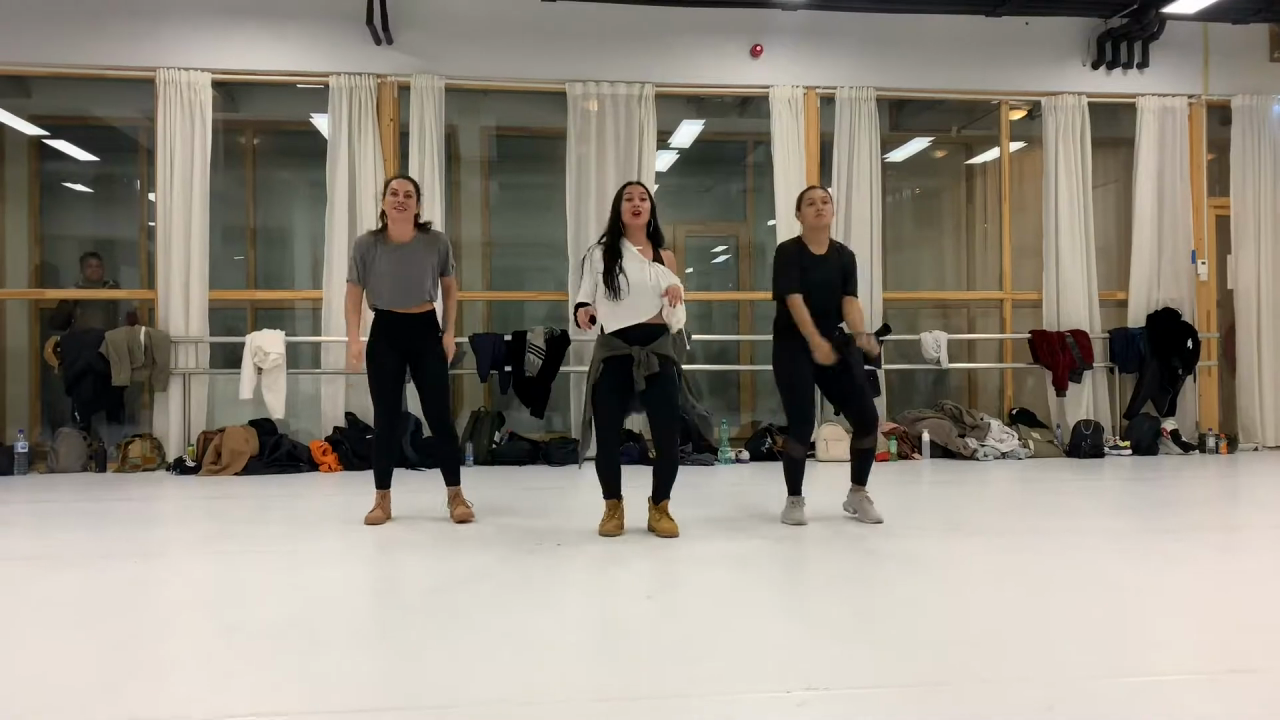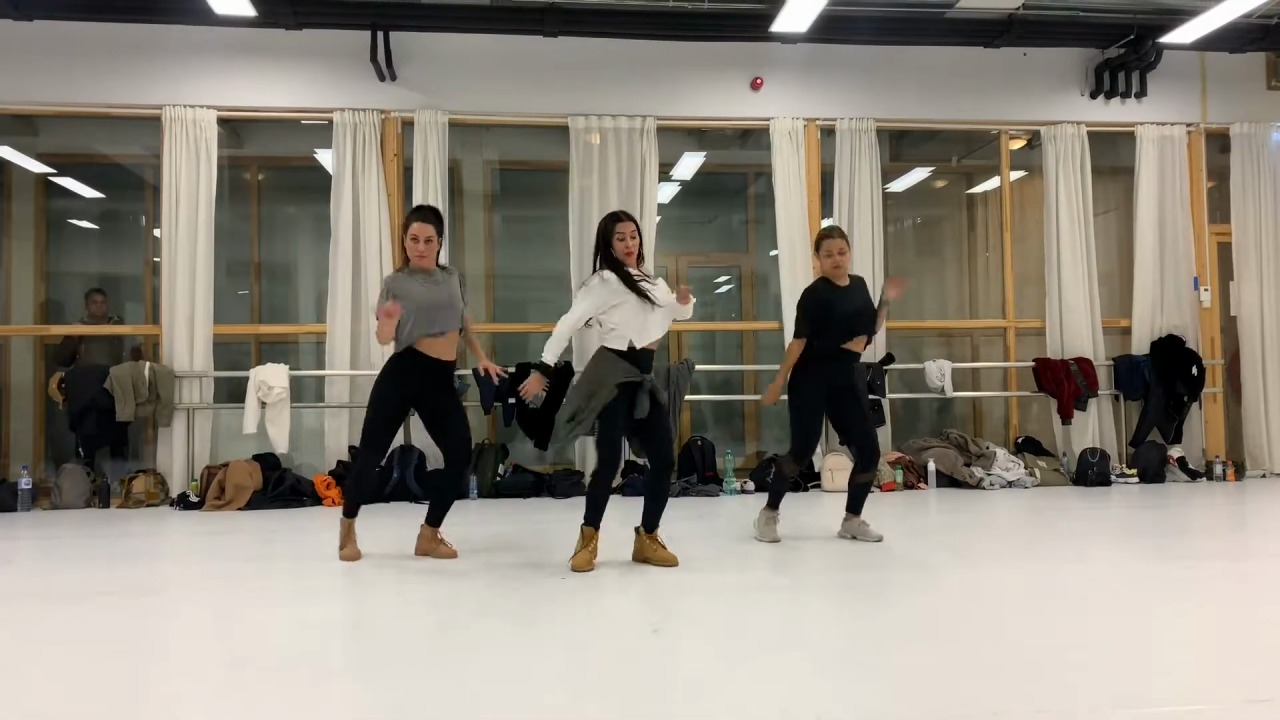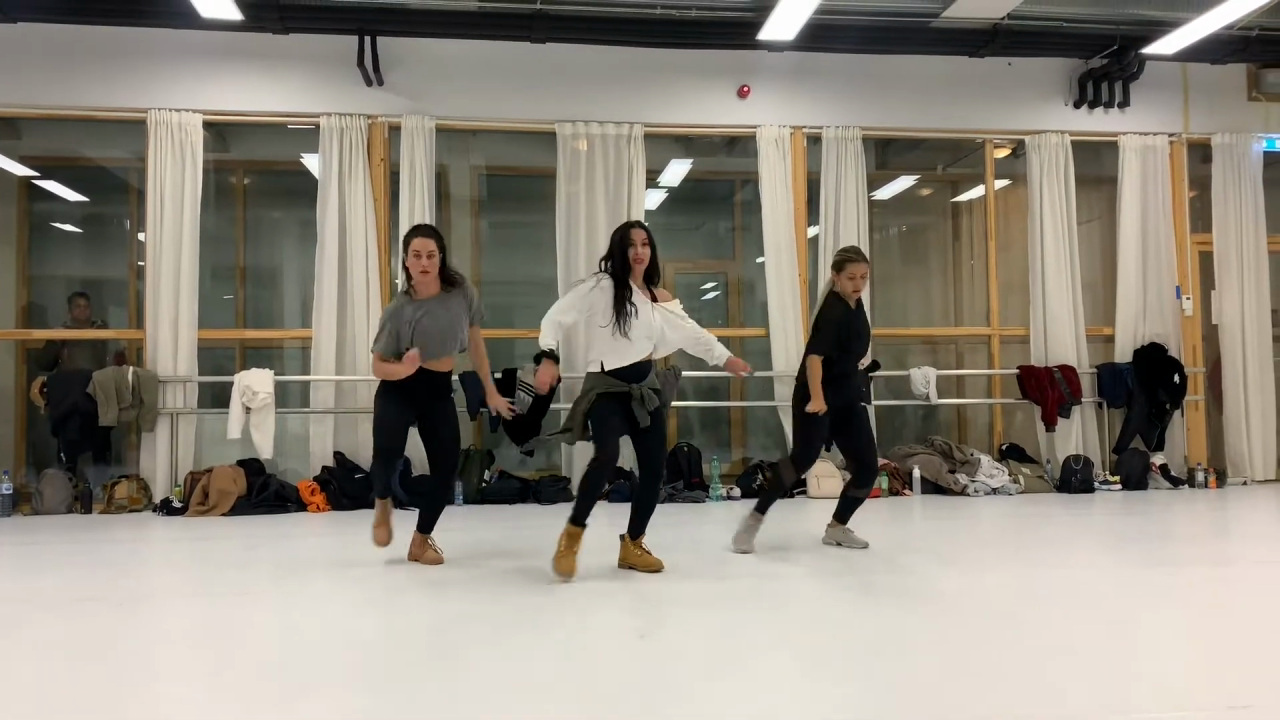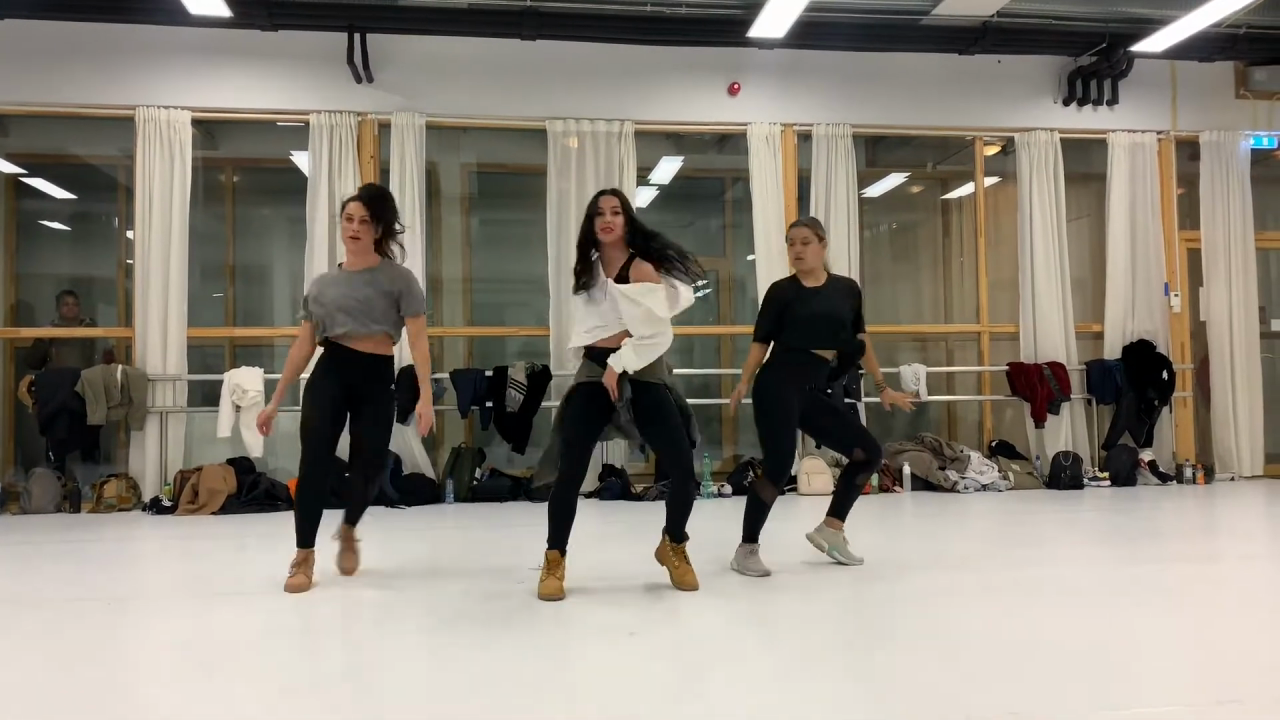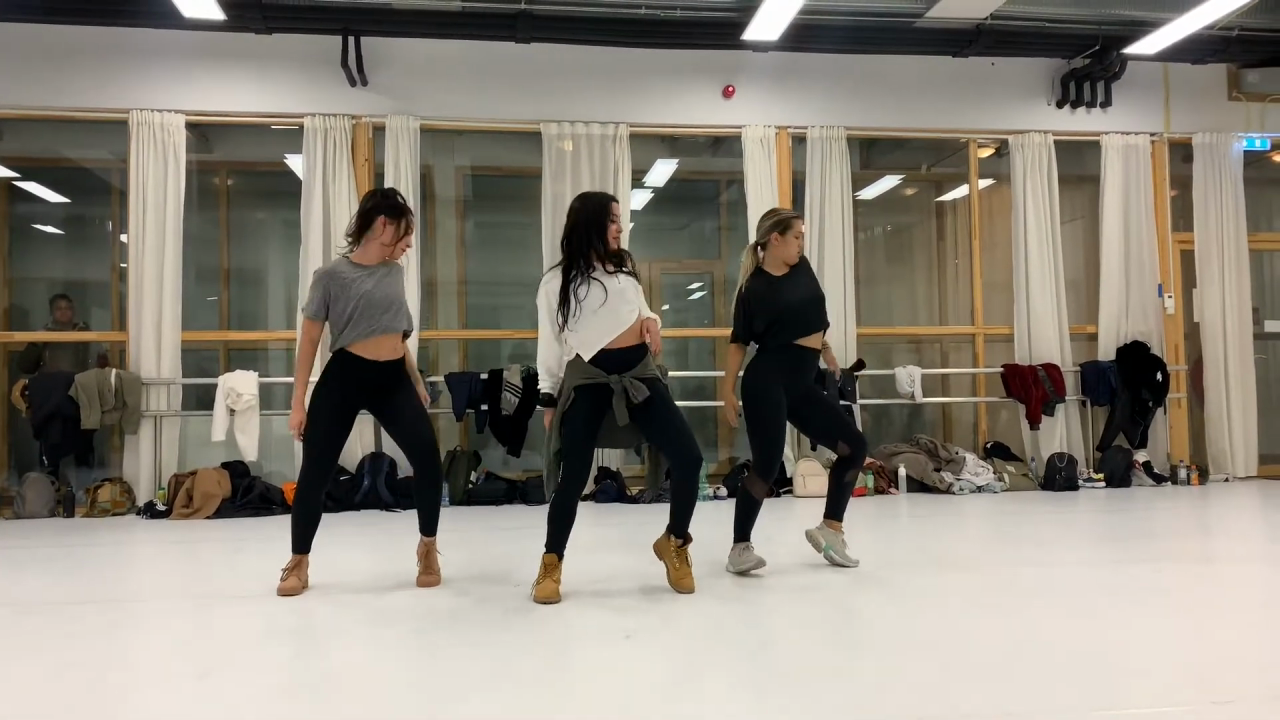
dt=1s
person 1, frame 1
left shoulder: (665, 257)
right shoulder: (601, 253)
left elbow: (674, 318)
right elbow: (586, 295)
left wrist: (677, 297)
right wrist: (582, 310)
left hip: (657, 349)
right hip: (614, 350)
left knee: (668, 435)
right knee: (607, 437)
left ankle: (659, 508)
right ankle: (613, 507)
person 1, frame 2
left shoulder: (648, 279)
right shoulder: (604, 281)
left elbow: (676, 312)
right elbow: (570, 322)
left wrist: (683, 301)
right wrist: (543, 369)
left hip: (643, 377)
right hip: (614, 372)
left knee: (664, 461)
right knee: (610, 459)
left ankle: (647, 537)
right ankle: (588, 538)
person 1, frame 3
left shoulder: (659, 297)
right shoulder: (599, 287)
left elbow: (689, 333)
right elbow: (557, 317)
left wrist: (724, 356)
right wrist: (548, 357)
left hip: (645, 387)
right hip: (605, 387)
left knee: (654, 470)
right knee: (606, 459)
left ankle: (632, 544)
right ankle: (571, 535)
person 1, frame 4
left shoulder: (645, 268)
right shoulder: (585, 269)
left elbow: (657, 332)
left wrist: (619, 365)
left hip: (642, 373)
right hip: (592, 374)
left knee: (682, 468)
right knee: (569, 471)
left ankle: (673, 546)
right ankle: (554, 562)
person 1, frame 5
left shoulder: (623, 264)
right shoulder: (558, 280)
right elbow: (550, 341)
left wrist: (651, 320)
right wrist: (549, 398)
left hip: (639, 373)
right hip: (587, 378)
left knee: (688, 457)
right knee: (573, 476)
left ankle: (674, 543)
right ankle: (551, 565)
person 2, frame 1
left shoulder: (436, 242)
right shoulder: (366, 244)
left elbow: (449, 287)
right elbow: (354, 297)
left wrist: (449, 332)
right wrist: (354, 340)
left hip: (426, 330)
right hip: (386, 333)
left knee: (439, 414)
right knee: (387, 417)
left ankle: (456, 495)
right ankle: (383, 499)
person 2, frame 2
left shoulder: (452, 277)
right shoulder: (397, 281)
right elbow: (384, 338)
left wrist: (481, 356)
right wrist: (387, 323)
left hip: (441, 378)
right hip: (403, 371)
left knee: (461, 457)
right knee: (371, 452)
left ankle: (429, 535)
right ankle: (347, 530)
person 2, frame 3
left shoulder: (462, 292)
right shoulder: (398, 309)
left elbow: (475, 343)
right elbow: (379, 367)
left wrist: (490, 392)
right wrist: (401, 369)
left hip: (439, 391)
right hip: (401, 388)
left knee: (446, 468)
right knee: (388, 454)
left ankle: (422, 539)
right ankle: (383, 505)
person 2, frame 4
left shoulder: (400, 278)
right shoulder: (323, 284)
left elbow: (418, 338)
right elbow: (303, 346)
left wrist: (425, 396)
right wrist: (275, 401)
left hip: (377, 377)
right hip: (331, 372)
left knee: (369, 466)
right knee: (315, 464)
left ankle: (348, 532)
right ankle: (304, 557)
person 2, frame 5
left shoulder: (394, 272)
right shoulder: (332, 275)
right elbow: (309, 340)
left wrist: (417, 380)
right wrist: (298, 403)
left hip: (393, 379)
right hip: (343, 378)
left knee: (428, 457)
right knee: (315, 471)
left ankle: (427, 549)
right ankle: (298, 565)
person 3, frame 1
left shoulder: (844, 255)
right shoulder: (787, 251)
left elbow: (850, 303)
right elbow: (793, 299)
left wrist: (862, 335)
right wrist: (814, 341)
left hip: (834, 339)
right hip: (794, 343)
left knee: (867, 417)
right knee: (801, 423)
left ankle: (858, 493)
right ankle: (794, 500)
person 3, frame 2
left shoulder: (859, 285)
right shoulder: (815, 293)
left elbow: (870, 328)
right elbow: (798, 340)
left wrist: (887, 300)
right wrist: (779, 381)
left hip: (849, 376)
right hip: (814, 374)
left knee: (869, 451)
right knee: (804, 447)
left ankle: (852, 520)
right ankle: (769, 513)
person 3, frame 3
left shoulder: (855, 304)
right shoulder: (834, 309)
right elbow: (814, 354)
right wrist: (816, 397)
left hip: (848, 395)
right hip: (820, 396)
left knee: (867, 468)
right knee: (804, 457)
left ankle: (837, 527)
right ankle: (754, 519)
person 3, frame 4
left shoulder: (847, 289)
right shoulder: (781, 291)
left elbow: (860, 342)
right elbow: (762, 341)
left wrist: (882, 388)
right wrist: (744, 384)
left hip: (815, 389)
right hip: (777, 384)
left knee: (869, 453)
right knee: (779, 466)
left ankle: (830, 530)
right ankle: (747, 548)
person 3, frame 5
left shoulder: (802, 268)
right shoulder: (753, 287)
right elbow: (739, 341)
left wrist: (824, 349)
right wrist: (728, 389)
left hip: (804, 382)
right hip: (767, 379)
left knee: (854, 446)
right knee: (767, 462)
left ankle: (830, 530)
right ankle: (740, 547)
